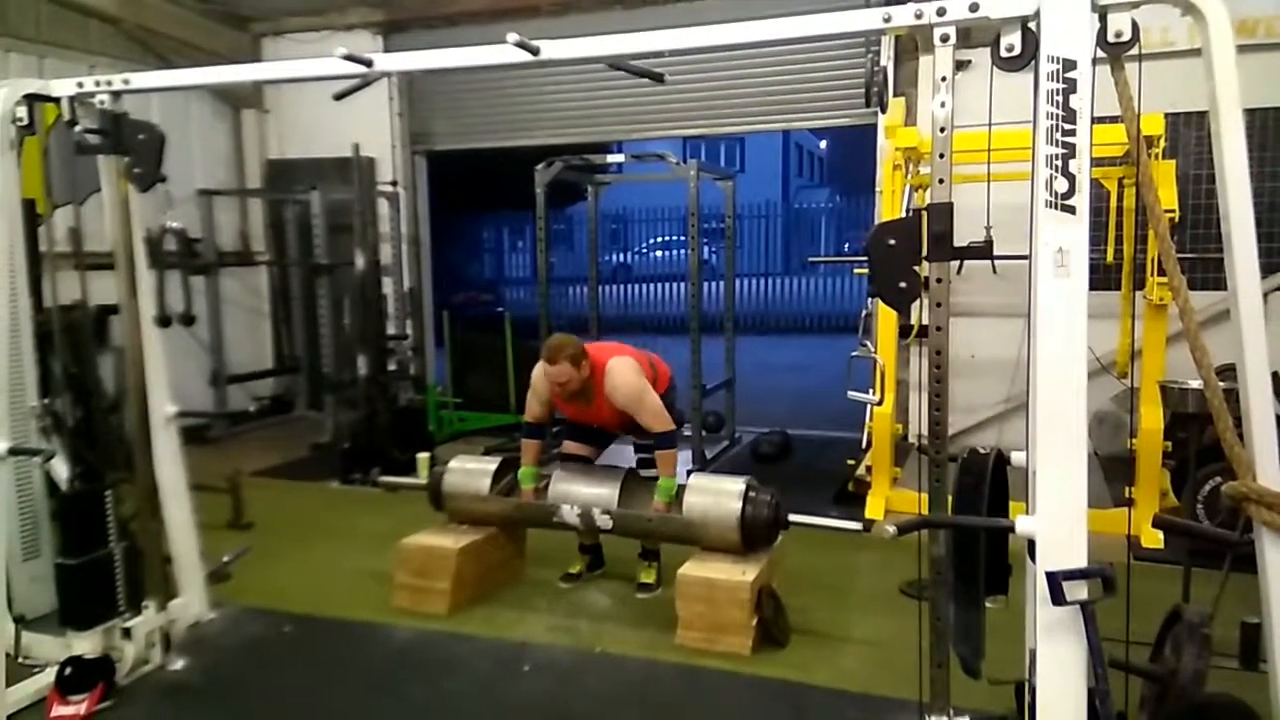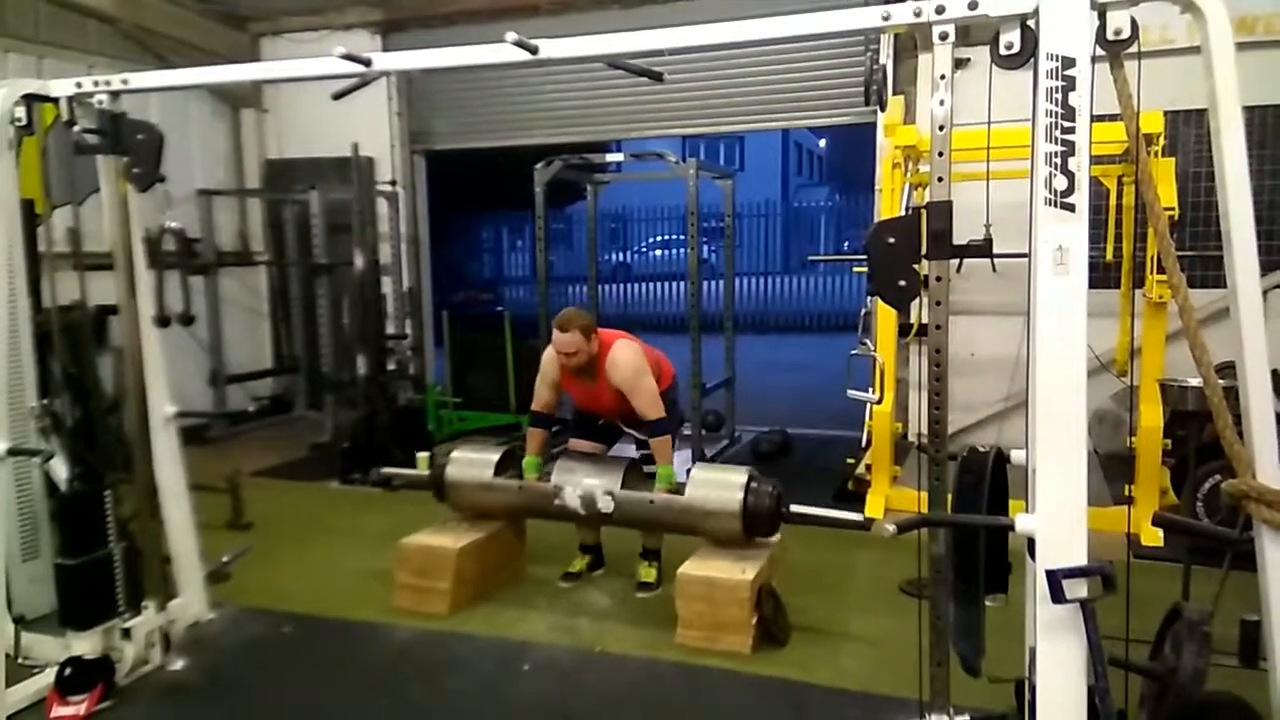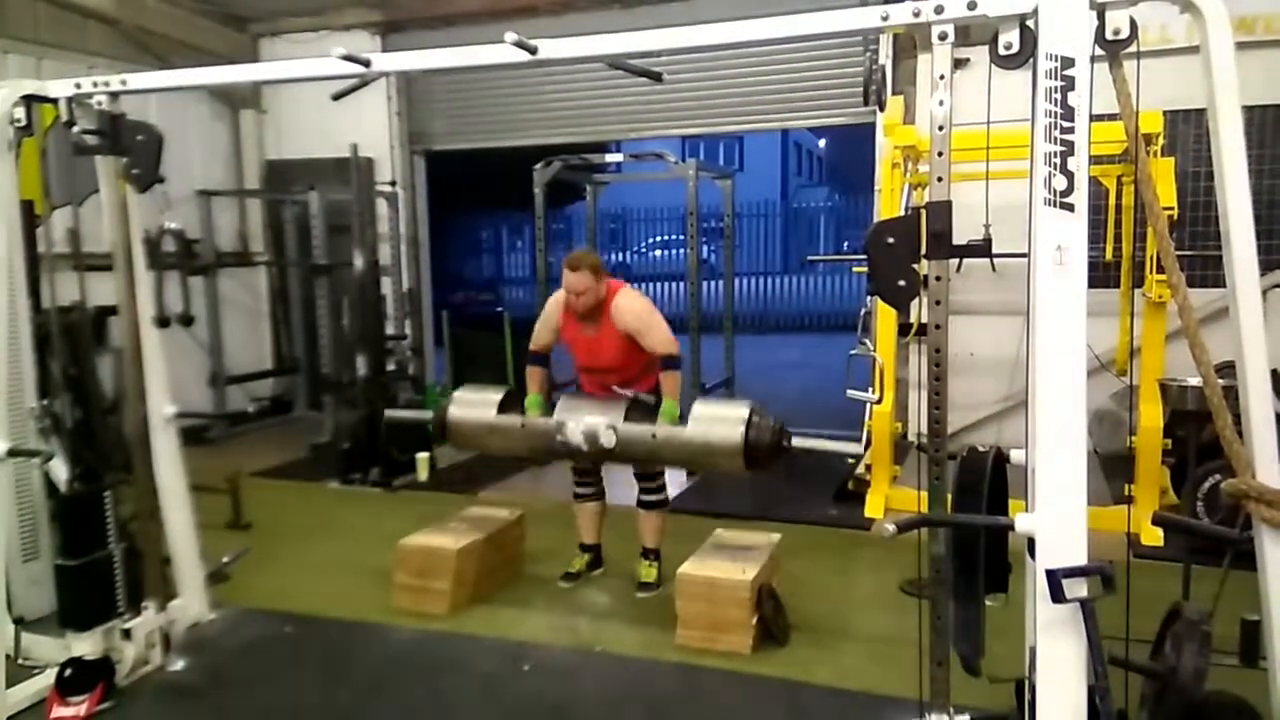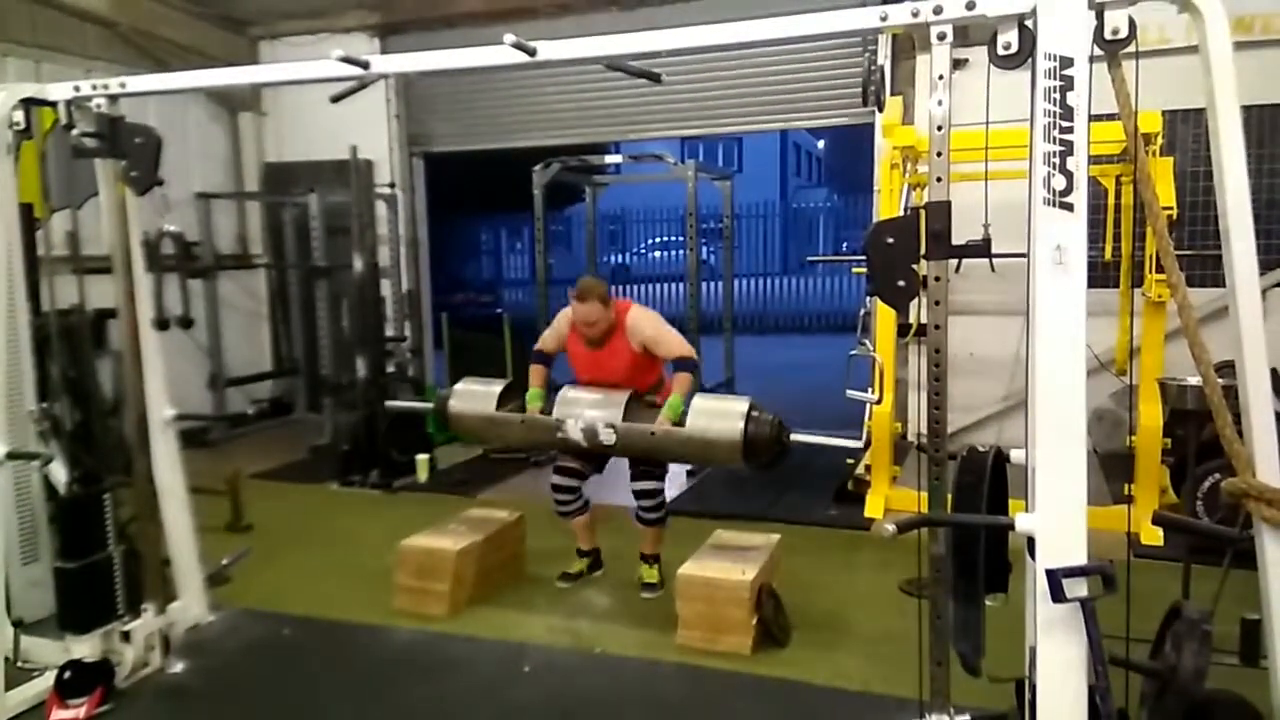
dt=0.4s
person 1, frame 1
left shoulder: (620, 377)
right shoulder: (544, 375)
left elbow: (665, 431)
right elbow: (534, 421)
left wrist: (665, 490)
right wrist: (527, 477)
left hip: (653, 395)
left knee: (649, 475)
right knee: (572, 464)
left ankle: (650, 559)
right ankle: (590, 553)
person 1, frame 2
left shoulder: (622, 359)
right shoulder: (552, 359)
left elbow: (655, 419)
right elbow: (540, 411)
left wrist: (665, 477)
right wrist: (532, 467)
left hip: (655, 395)
right hip: (595, 407)
left knee: (652, 479)
left ankle: (651, 559)
right ankle: (590, 554)
person 1, frame 3
left shoulder: (627, 305)
right shoulder: (557, 305)
left elbow: (669, 355)
right elbow: (538, 352)
left wrist: (669, 414)
right wrist: (534, 405)
left hip: (644, 392)
right hip: (594, 393)
left knee: (648, 472)
right knee: (584, 470)
left ankle: (650, 559)
right ankle: (589, 554)
person 1, frame 4
left shoulder: (638, 321)
right shoulder: (566, 321)
left elbow: (686, 359)
right elbow: (542, 352)
left wrist: (672, 409)
right wrist: (535, 396)
left knee: (647, 488)
right knee: (563, 481)
left ankle: (650, 562)
right ankle: (588, 556)
